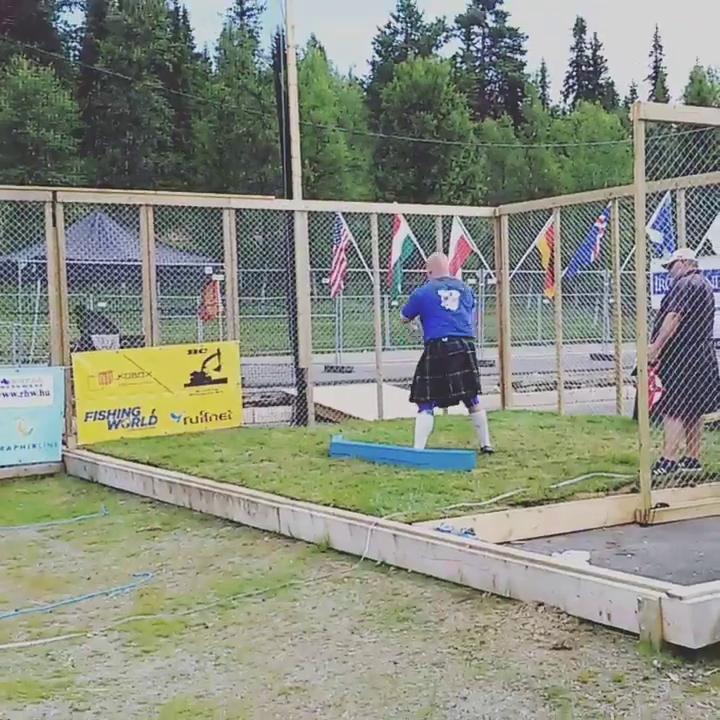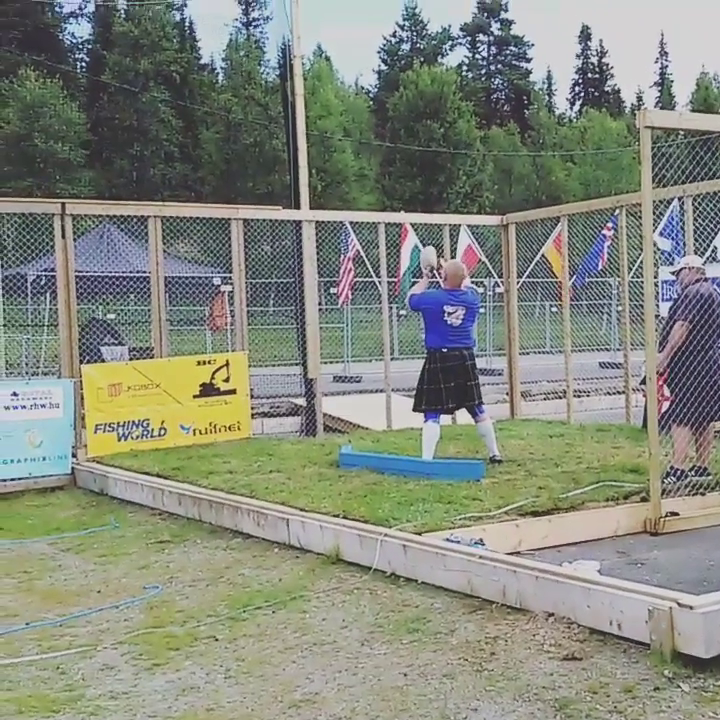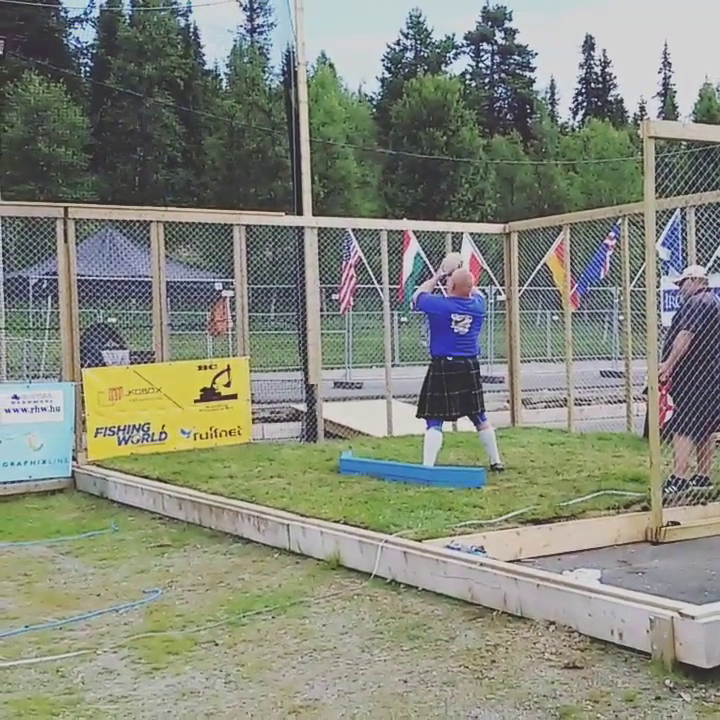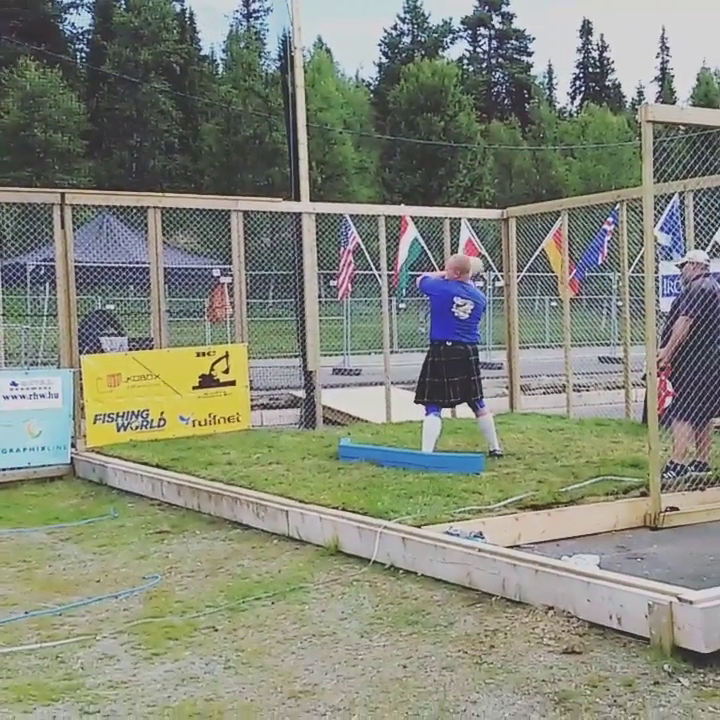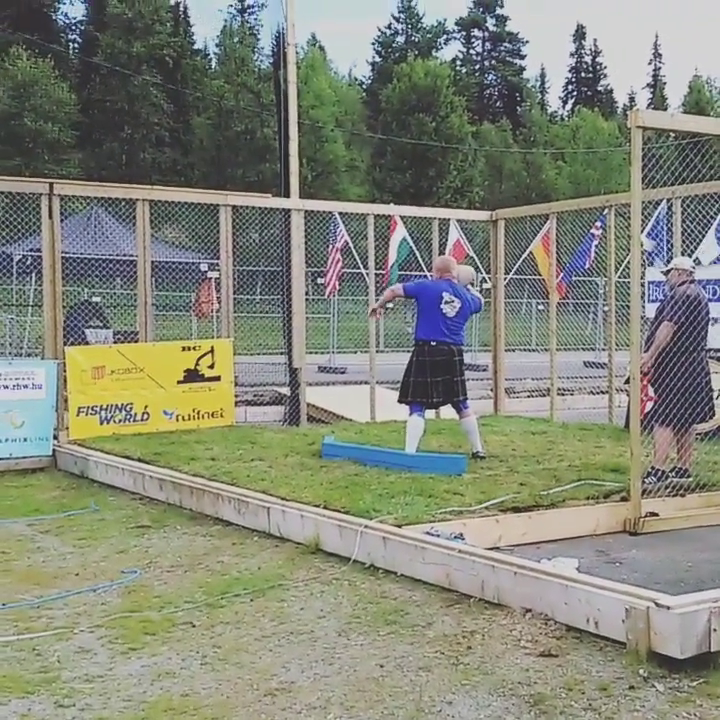
dt=1s
person 1, frame 1
left shoulder: (685, 284)
left elbow: (674, 317)
left wrist: (656, 346)
left hip: (682, 355)
right hip: (701, 354)
left knee: (673, 409)
right knee: (694, 409)
left ankle: (669, 462)
right ankle: (692, 460)
person 1, frame 2
left shoulder: (693, 293)
left elbow: (683, 326)
left wrist: (664, 355)
left hip: (690, 365)
left knee: (681, 418)
left ankle: (677, 471)
person 1, frame 3
left shoulder: (697, 303)
left elbow: (686, 335)
left wrist: (668, 363)
left hip: (693, 374)
left knee: (683, 427)
left ankle: (679, 480)
person 1, frame 4
left shoulder: (697, 288)
left elbow: (685, 320)
left wrist: (668, 350)
left hip: (692, 360)
left knee: (682, 412)
left ankle: (677, 465)
person 1, frame 5
left shoulder: (681, 294)
right shoulder: (699, 295)
left elbow: (669, 326)
left wrist: (651, 354)
left hip: (675, 365)
right hip: (693, 365)
left knee: (664, 418)
right knee: (685, 419)
left ankle: (658, 470)
right ankle: (683, 469)
person 2, frame 1
left shoulder: (422, 292)
right shoulder: (465, 289)
left elbow: (405, 317)
left wrist: (422, 315)
left hip: (438, 350)
right hip: (465, 347)
left knee: (426, 403)
right knee: (472, 399)
left ankle: (418, 450)
right ankle: (486, 444)
person 2, frame 2
left shoulder: (430, 298)
right shoulder: (471, 298)
left elbow: (411, 299)
right elbow: (468, 286)
left wrist: (425, 278)
right wrist: (455, 273)
left hip: (438, 361)
right hip: (465, 359)
left knee: (432, 414)
right knee: (477, 409)
left ankle: (427, 460)
right ankle: (494, 454)
person 2, frame 3
left shoulder: (438, 305)
right shoulder: (478, 306)
left elbow: (417, 296)
right elbow: (476, 293)
left wrist: (435, 278)
right wrist: (460, 276)
left hip: (443, 369)
right hip: (470, 368)
left knee: (434, 421)
right knee: (479, 417)
left ankle: (428, 468)
right ankle: (496, 462)
person 2, frame 4
left shoulder: (441, 288)
right shoulder: (479, 297)
left elbow: (421, 279)
left wrist: (442, 275)
right wrist: (468, 281)
left hip: (442, 353)
right hip: (468, 354)
left knee: (433, 407)
right knee: (478, 403)
left ankle: (426, 454)
right ankle: (495, 448)
person 2, frame 5
left shoulder: (427, 286)
right shoulder: (467, 297)
left elbow: (394, 290)
right elbow: (479, 302)
left wrist: (379, 304)
right wrist: (468, 286)
left hip: (427, 353)
right hip: (453, 354)
left knee: (417, 407)
right knee: (462, 404)
left ankle: (409, 454)
right ankle: (477, 450)
